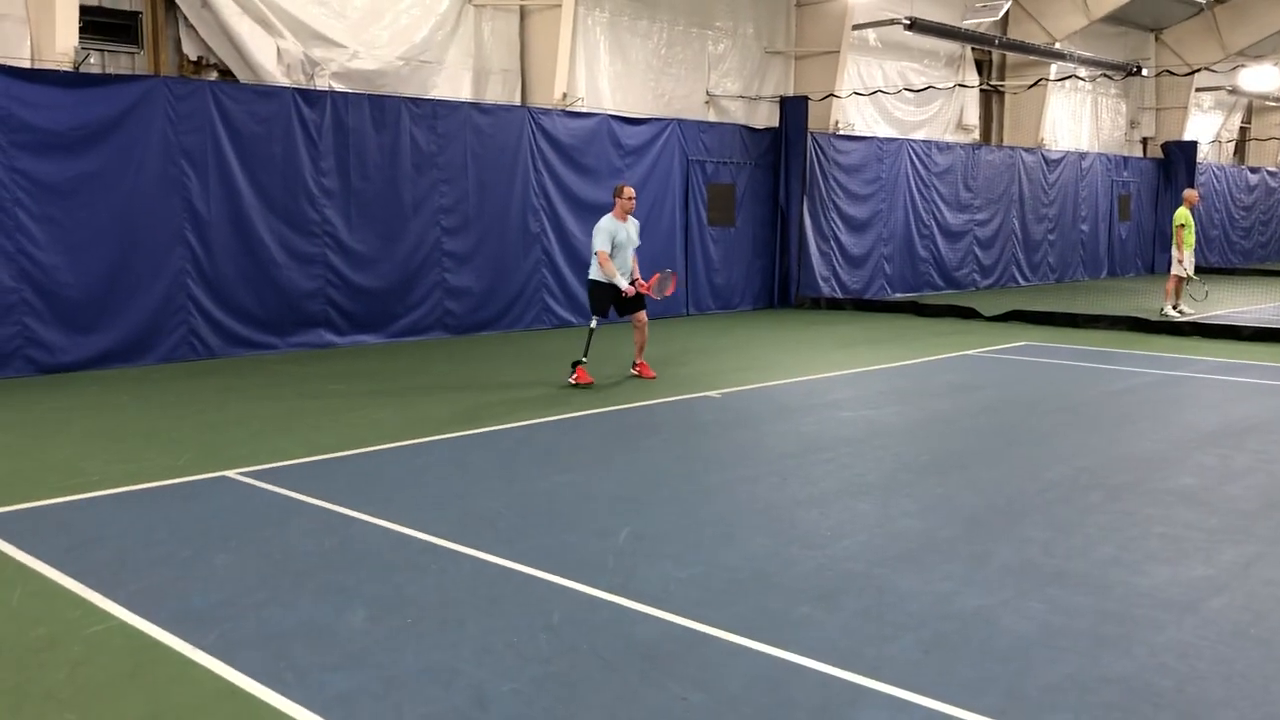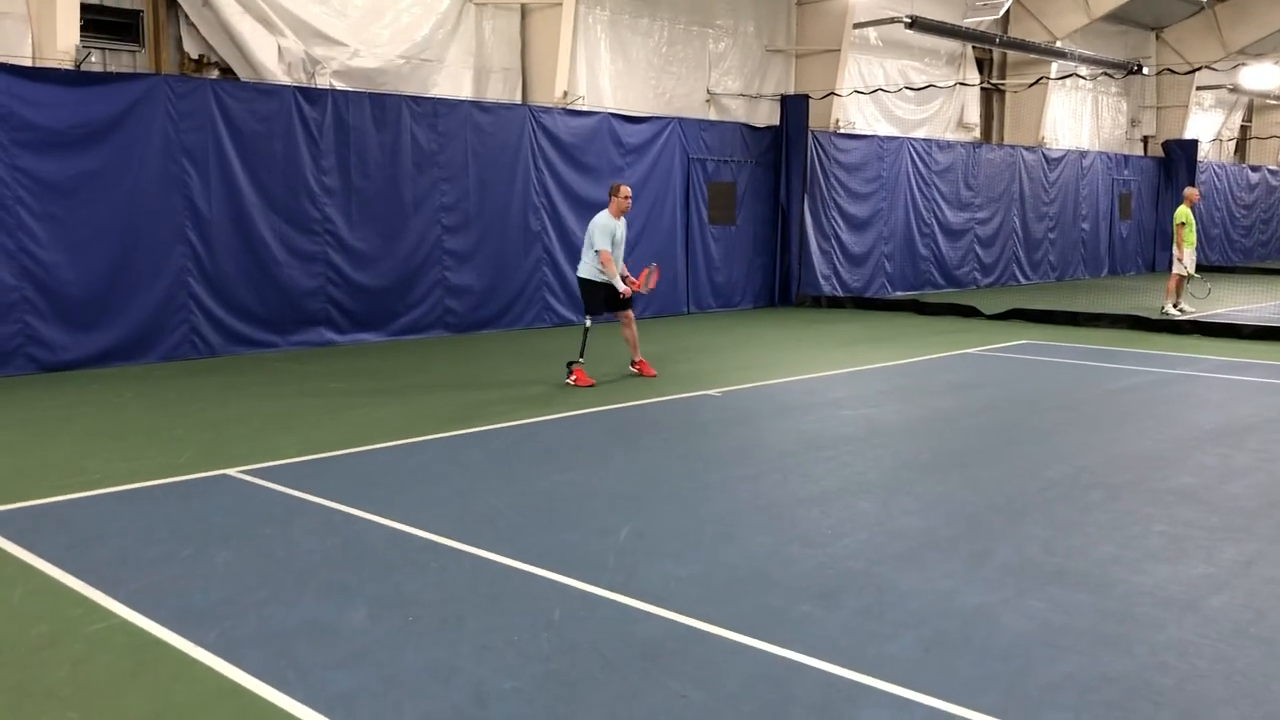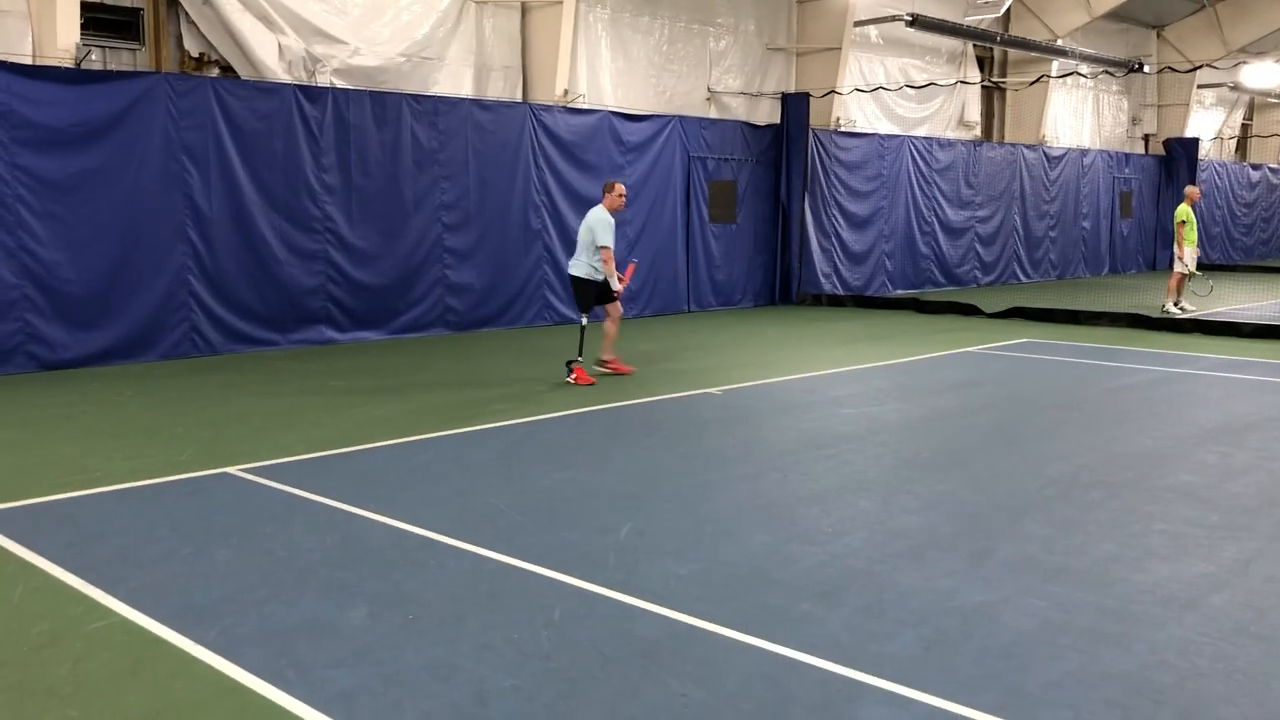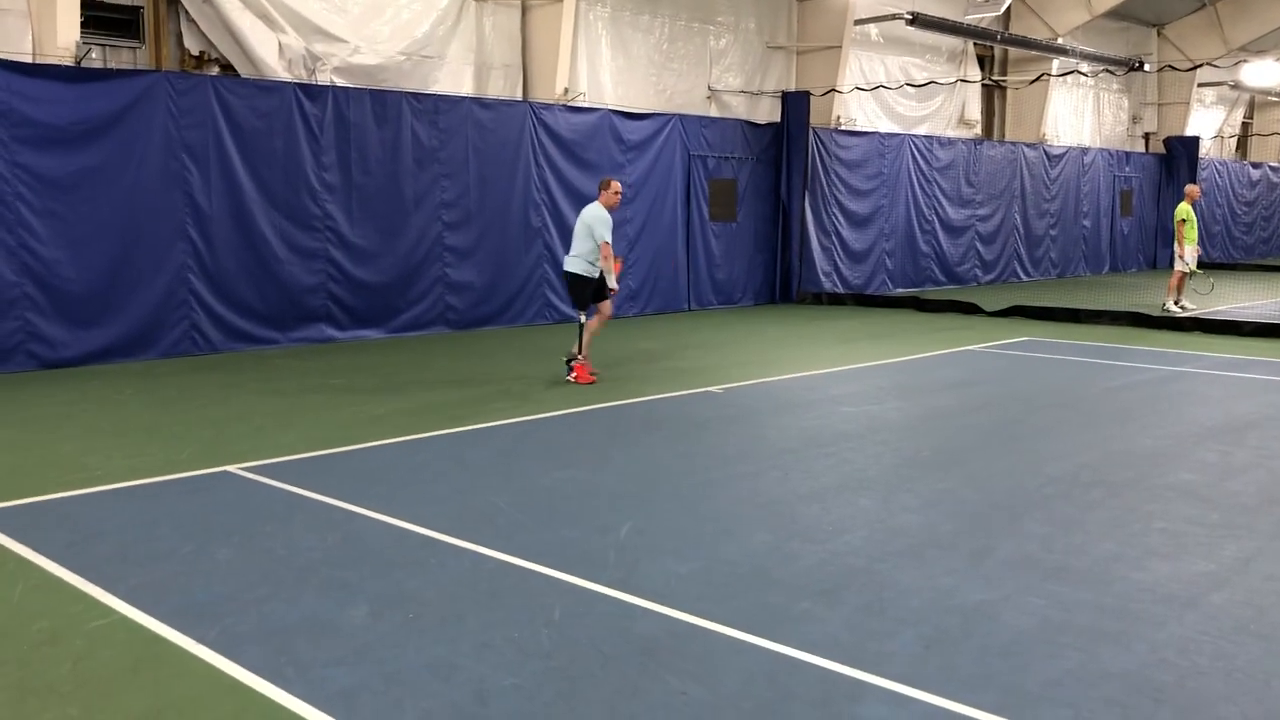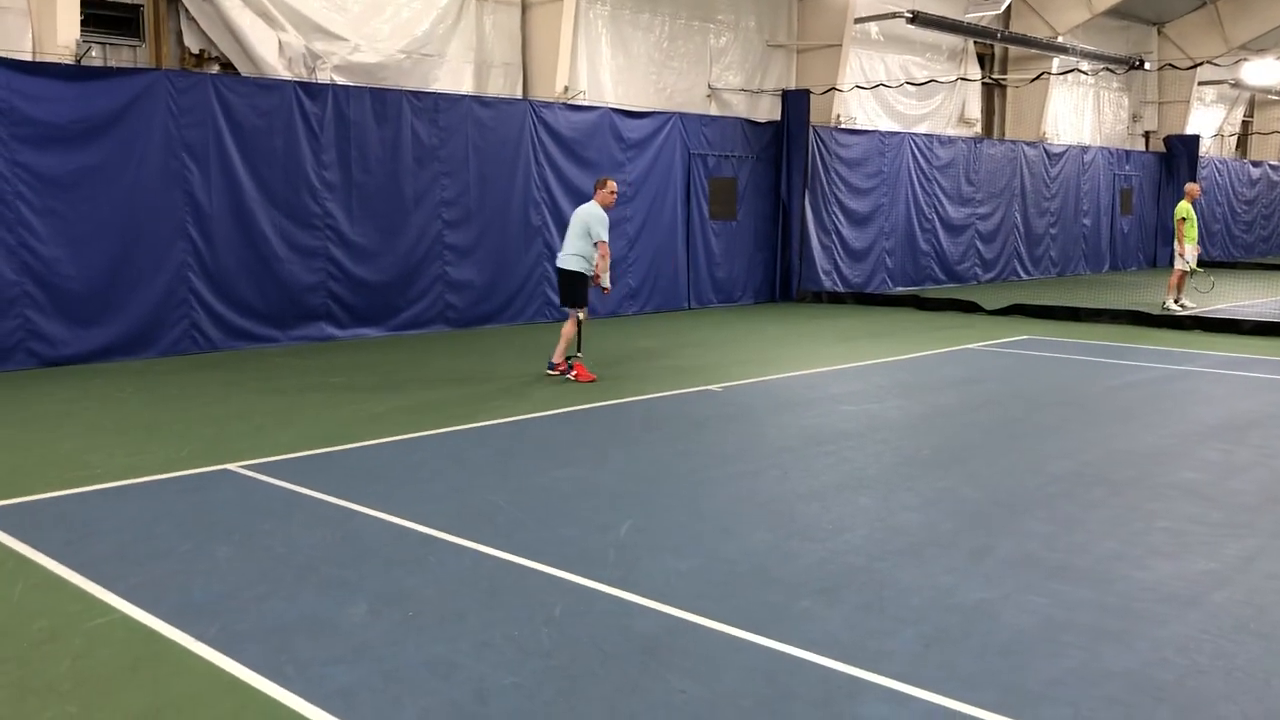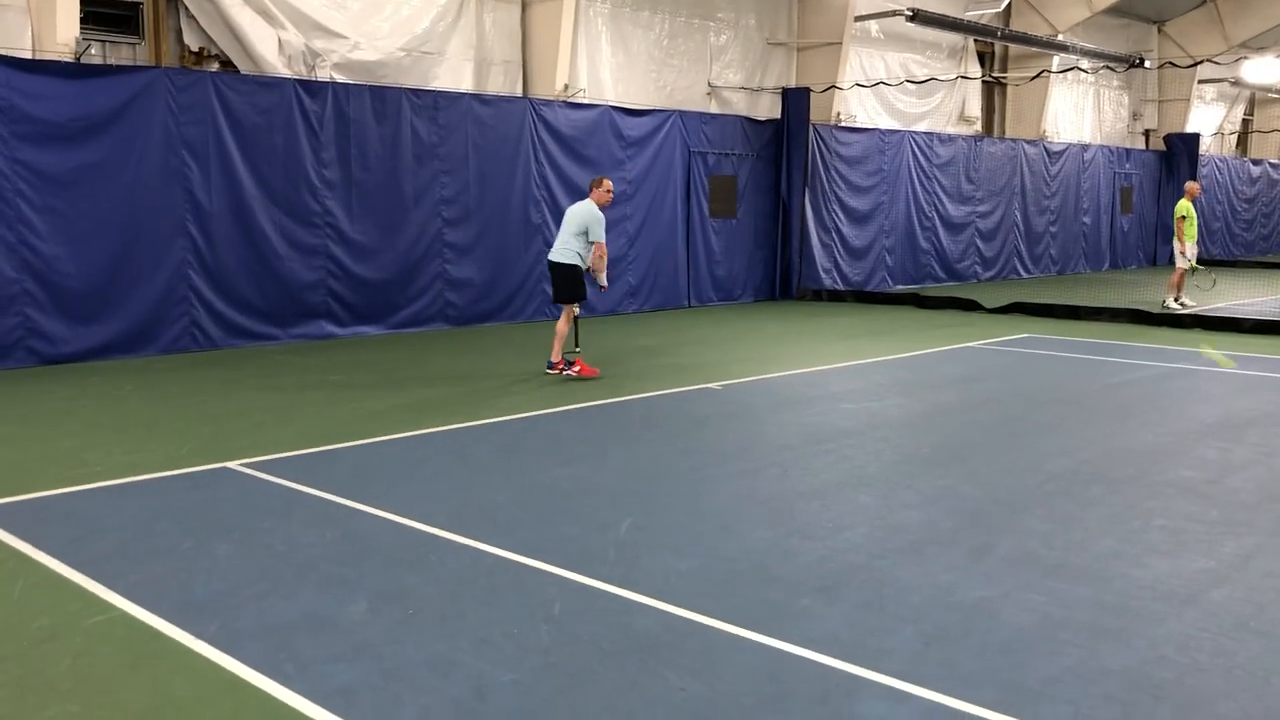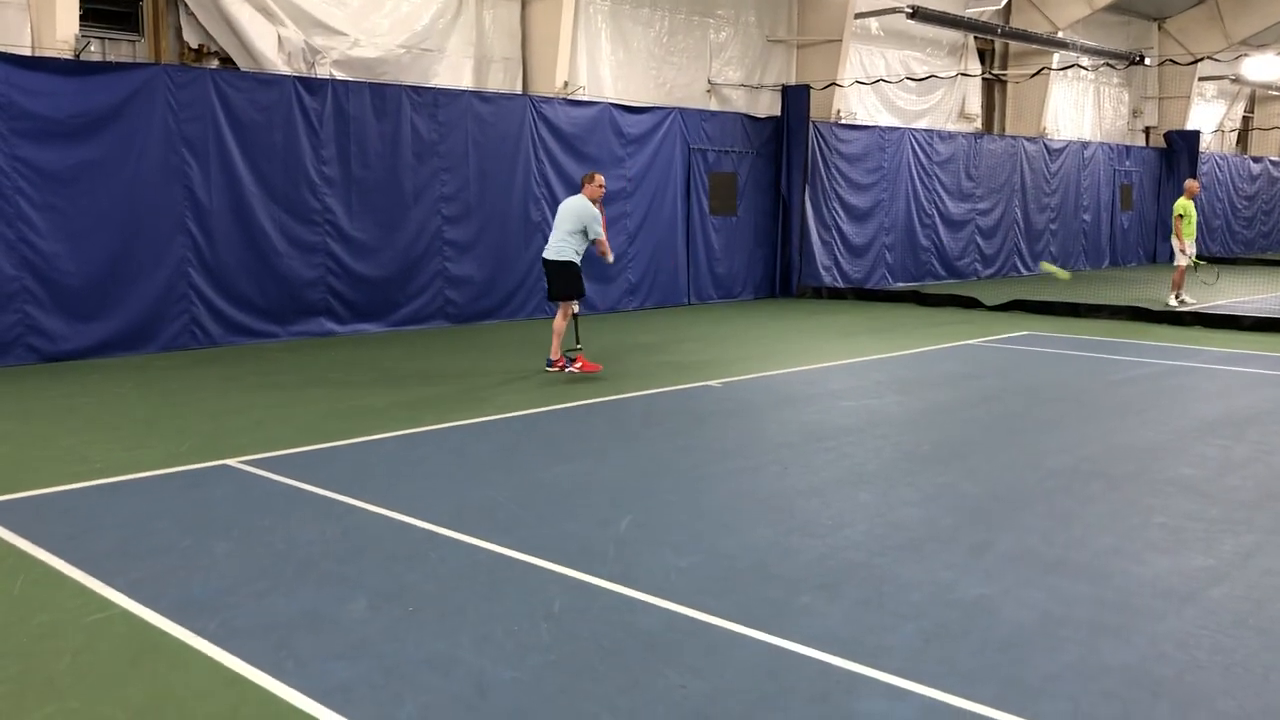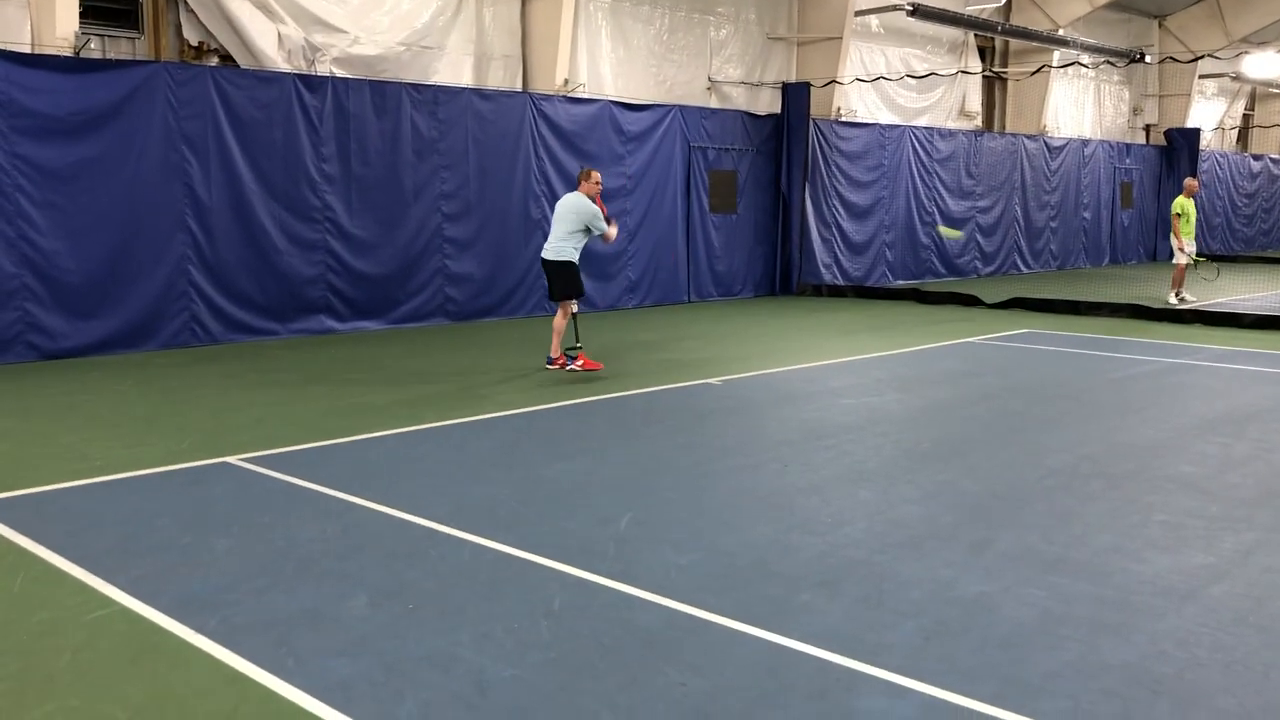
dt=0.1s
person 1, frame 1
left shoulder: (634, 224)
right shoulder: (605, 226)
right elbow: (603, 260)
left wrist: (636, 277)
right wrist: (623, 284)
left hip: (626, 282)
right hip: (601, 281)
left knee: (641, 321)
right knee: (595, 323)
left ankle: (639, 363)
right ankle: (578, 369)
person 1, frame 2
left shoulder: (621, 222)
right shoulder: (603, 224)
right elbow: (605, 259)
left wrist: (625, 275)
right wrist: (620, 285)
left hip: (608, 280)
right hip: (592, 278)
left knee: (628, 318)
right knee: (591, 322)
left ankle: (637, 361)
right ankle: (575, 369)
person 1, frame 3
left shoulder: (605, 216)
right shoulder: (601, 219)
right elbow: (607, 256)
left wrist: (614, 273)
right wrist: (614, 284)
left hip: (599, 275)
right hip: (583, 275)
left knee: (616, 312)
right knee: (585, 320)
left ankle: (606, 359)
right ankle: (575, 368)
person 1, frame 4
left shoulder: (594, 211)
right shoulder: (602, 216)
right elbow: (607, 253)
left wrist: (606, 273)
right wrist: (612, 281)
left hip: (587, 271)
right hip: (580, 272)
left knee: (605, 311)
right knee: (584, 318)
left ankle: (577, 354)
right ankle: (576, 367)
person 1, frame 5
left shoulder: (586, 210)
right shoulder: (598, 215)
right elbow: (603, 252)
left wrist: (594, 271)
right wrist: (605, 280)
left hip: (573, 267)
right hip: (573, 269)
left knee: (576, 316)
right knee: (578, 316)
left ankle: (557, 361)
right ankle: (573, 365)
person 1, frame 6
left shoulder: (578, 207)
right shoulder: (596, 215)
right elbow: (600, 252)
left wrist: (589, 262)
right wrist: (602, 279)
left hip: (557, 261)
right hip: (567, 264)
left knee: (567, 312)
right knee: (571, 310)
left ankle: (555, 361)
right ankle: (572, 363)
person 1, frame 7
left shoulder: (570, 202)
right shoulder: (590, 211)
right elbow: (601, 246)
right wrist: (609, 256)
left hip: (551, 258)
right hip: (564, 261)
left knee: (565, 309)
right knee: (569, 308)
left ankle: (554, 359)
right ankle: (573, 360)
person 1, frame 8
left shoulder: (566, 199)
right shoulder: (590, 209)
right elbow: (609, 237)
right wrist: (613, 229)
left hip: (549, 257)
right hip: (563, 260)
left knee: (563, 308)
right knee: (569, 306)
left ankle: (555, 356)
right ankle: (574, 358)
